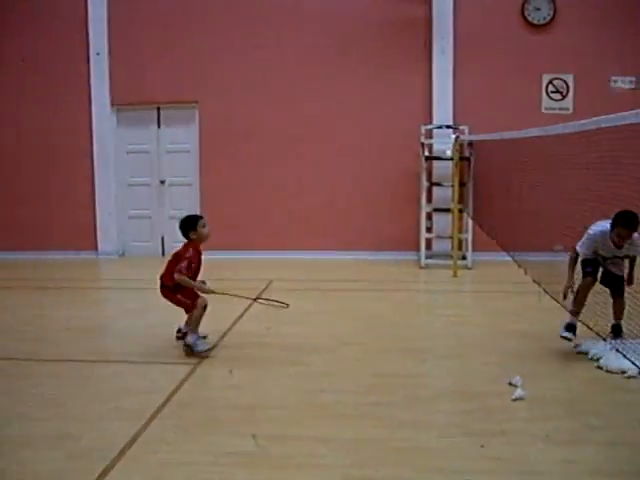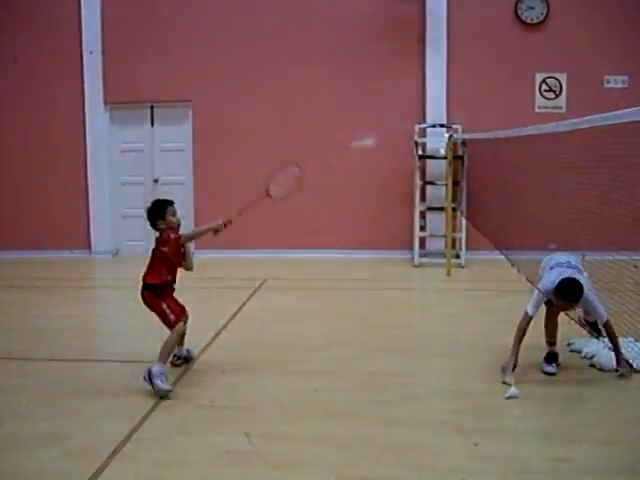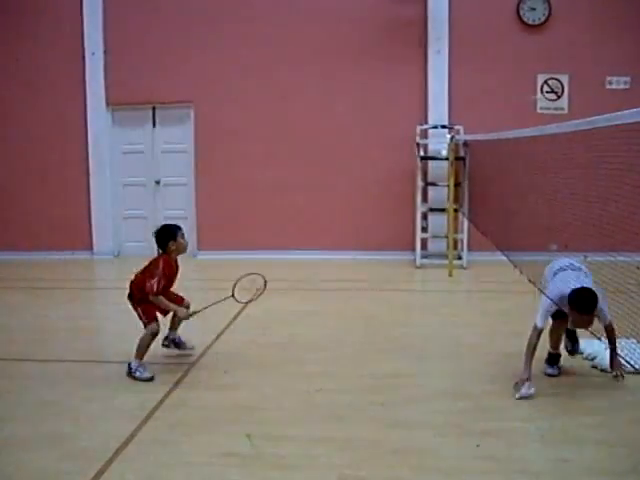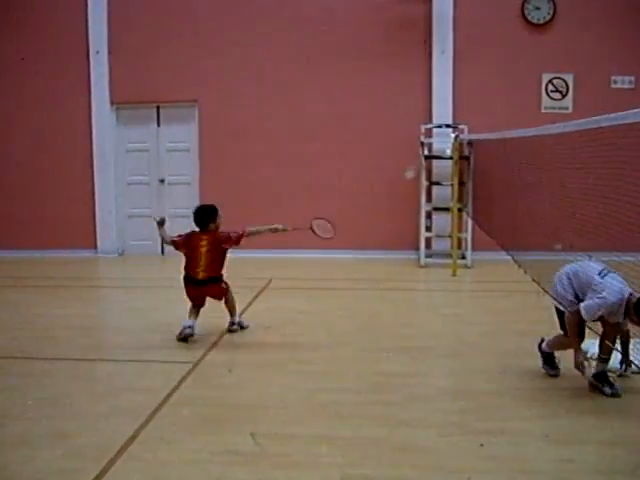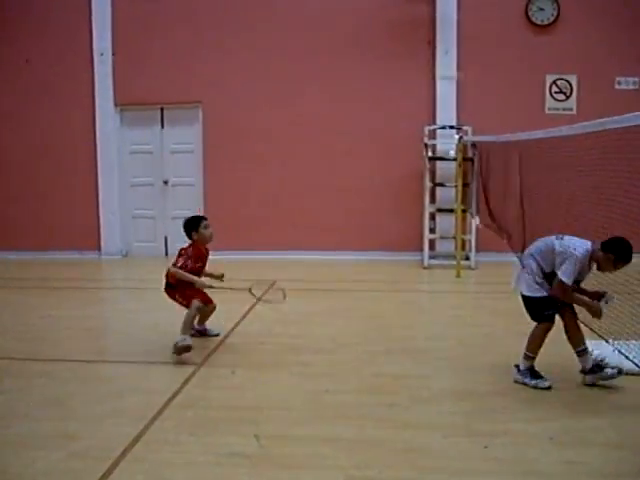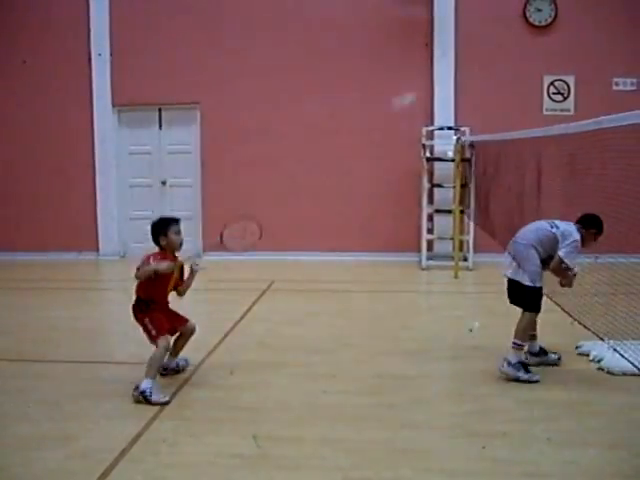
dt=0.5s
person 1, frame 1
left shoulder: (195, 249)
right shoulder: (190, 252)
right elbow: (178, 276)
left wrist: (197, 283)
right wrist: (198, 287)
left hip: (182, 285)
right hip: (171, 287)
left knee: (198, 306)
right knee: (201, 302)
left ankle: (185, 331)
right ankle: (192, 339)
person 1, frame 2
left shoulder: (176, 242)
right shoulder: (166, 239)
left elbow: (188, 266)
right elbow: (186, 236)
left wrist: (187, 247)
right wrist: (211, 227)
left hip: (163, 289)
right hip: (155, 292)
left knee: (183, 317)
right knee: (178, 328)
left ankle: (180, 353)
right ankle: (156, 372)
person 1, frame 3
left shoulder: (171, 261)
right shoulder: (161, 266)
right elbow: (153, 295)
right wrist: (176, 309)
left hip: (153, 292)
right hip: (141, 297)
left knee: (184, 305)
right knee: (153, 328)
left ankle: (172, 338)
right ankle: (135, 366)
person 1, frame 4
left shoulder: (190, 237)
right shoulder: (221, 238)
left elbow: (168, 241)
right elbow: (246, 233)
left wrist: (160, 227)
right wrist: (272, 228)
left hip: (191, 282)
right hip: (210, 282)
left knee: (197, 304)
right knee: (226, 290)
left ankle: (188, 326)
right ankle: (235, 322)
person 1, frame 5
left shoulder: (204, 250)
right shoulder: (191, 252)
right elbow: (173, 270)
left wrist: (213, 275)
right wrist: (195, 280)
left hip: (192, 285)
right hip: (177, 286)
left knee: (210, 306)
right knee: (196, 305)
left ankle: (198, 328)
right ankle: (182, 339)
person 1, frame 6
left shoulder: (177, 264)
right shoulder: (155, 259)
left elbow: (181, 291)
right elbow: (139, 275)
left wrist: (193, 273)
right wrist: (157, 268)
left hip: (161, 306)
right hip: (146, 307)
left knee: (189, 327)
right knee: (164, 343)
left ankle: (170, 363)
right ankle: (145, 388)
person 2, frame 1
right shoulder: (596, 233)
right elbow: (575, 252)
right wrist: (569, 279)
left hip: (615, 262)
right hip: (592, 255)
left knee: (618, 295)
right knee: (588, 281)
left ankle: (617, 325)
right ankle: (571, 323)
person 2, frame 2
left shoulder: (587, 296)
right shoulder: (546, 288)
left elbow: (606, 323)
right elbow: (525, 320)
left wrist: (619, 356)
right wrist: (513, 356)
right knee: (551, 311)
left ankle: (588, 320)
right ankle: (551, 353)
person 2, frame 3
left shoulder: (596, 300)
right shoulder: (553, 297)
left elbow: (609, 326)
right elbow: (536, 333)
left wrist: (614, 357)
right wrist: (526, 370)
right knee: (560, 323)
left ankle: (570, 332)
right ankle: (553, 356)
person 2, frame 4
right shoulder: (610, 300)
left elbow: (624, 330)
right elbow: (571, 316)
left wrist: (626, 356)
right wrist: (577, 351)
right hip: (566, 283)
left knee: (612, 326)
right knee: (576, 339)
left ankle: (599, 374)
right ankle: (546, 348)
person 2, frame 5
left shoulder: (588, 255)
right shoulder: (577, 255)
left elbow: (568, 283)
right elbow: (559, 289)
left wrist: (590, 295)
right wrist: (587, 304)
left hip: (547, 274)
right hip: (533, 274)
left knee: (569, 316)
right knee: (546, 321)
left ankle: (590, 367)
right ankle: (524, 370)
person 2, frame 6
left shoulder: (563, 229)
right shoulder: (574, 238)
right elbow: (554, 267)
left wrist: (564, 271)
right wrist: (566, 277)
left hip: (518, 255)
right hip: (525, 262)
left knee: (532, 306)
right knee: (531, 309)
left ankle: (533, 350)
right ankle: (512, 362)
